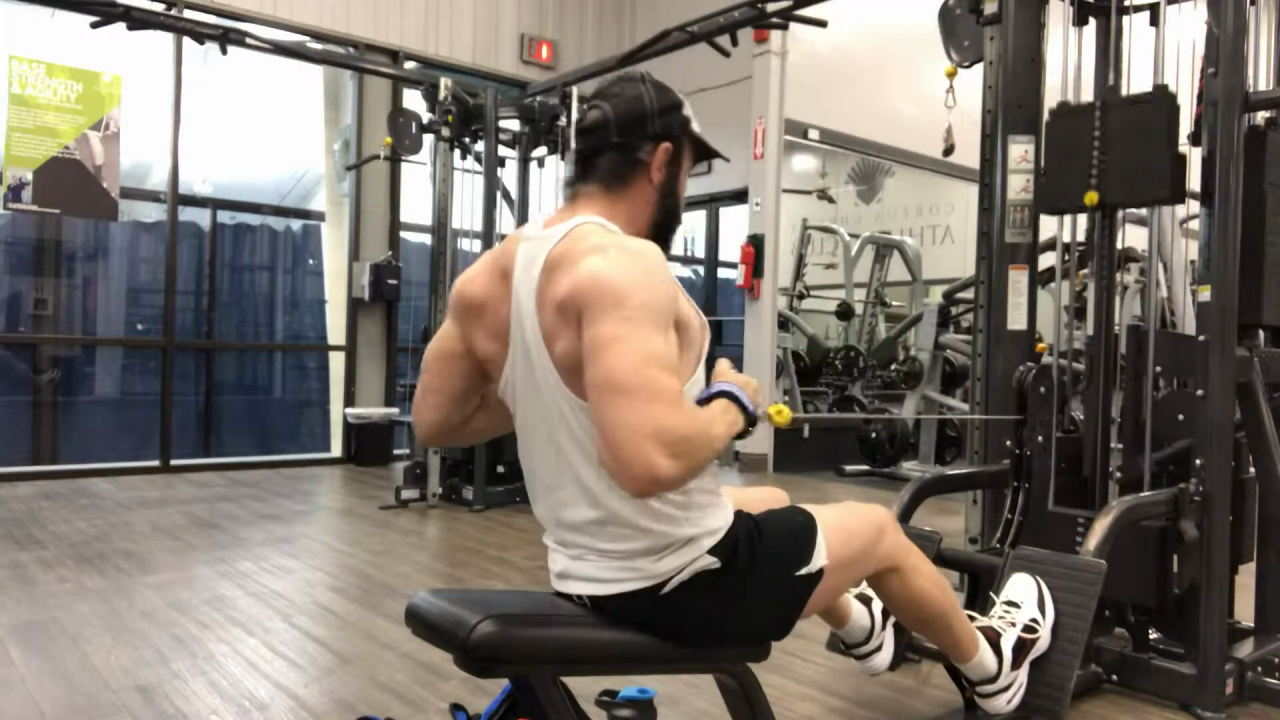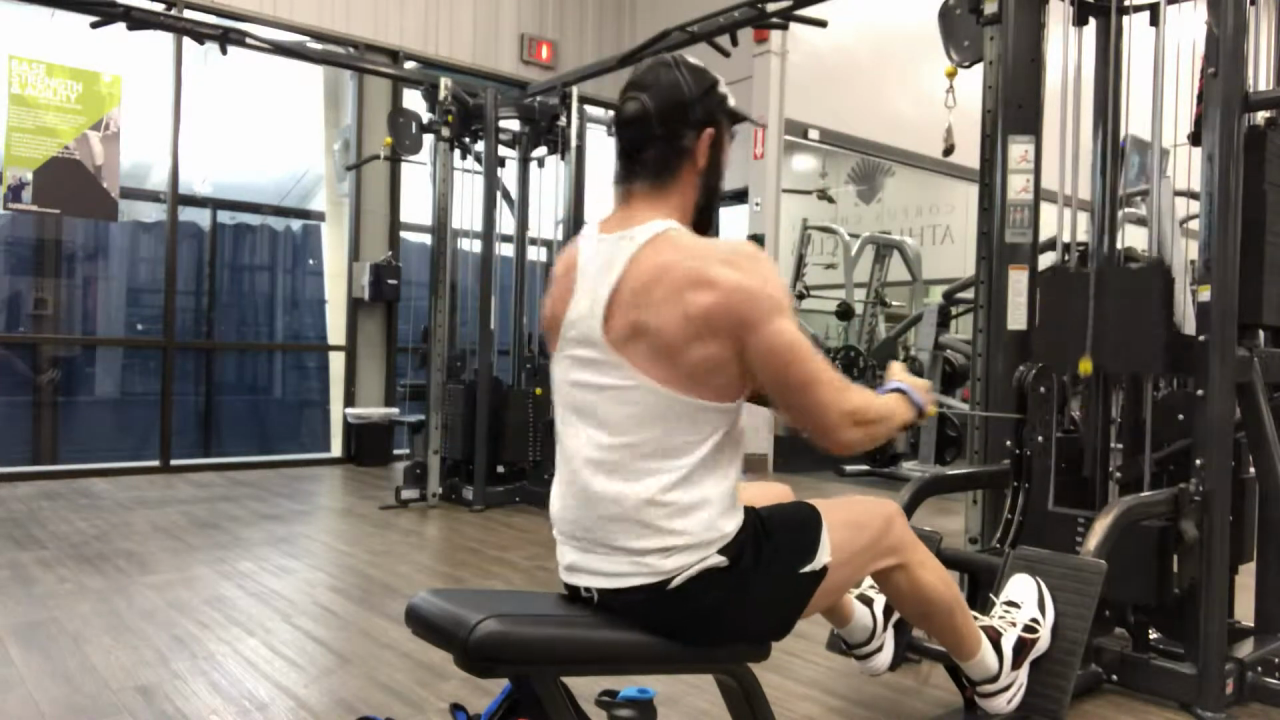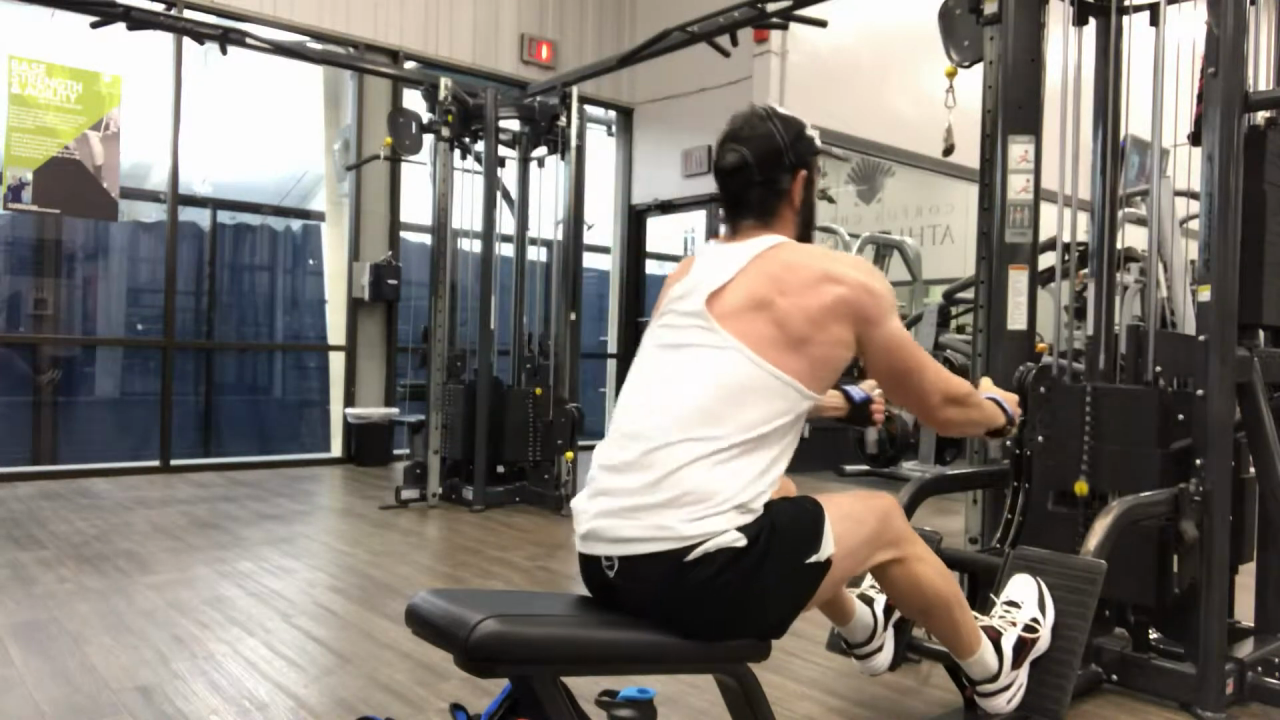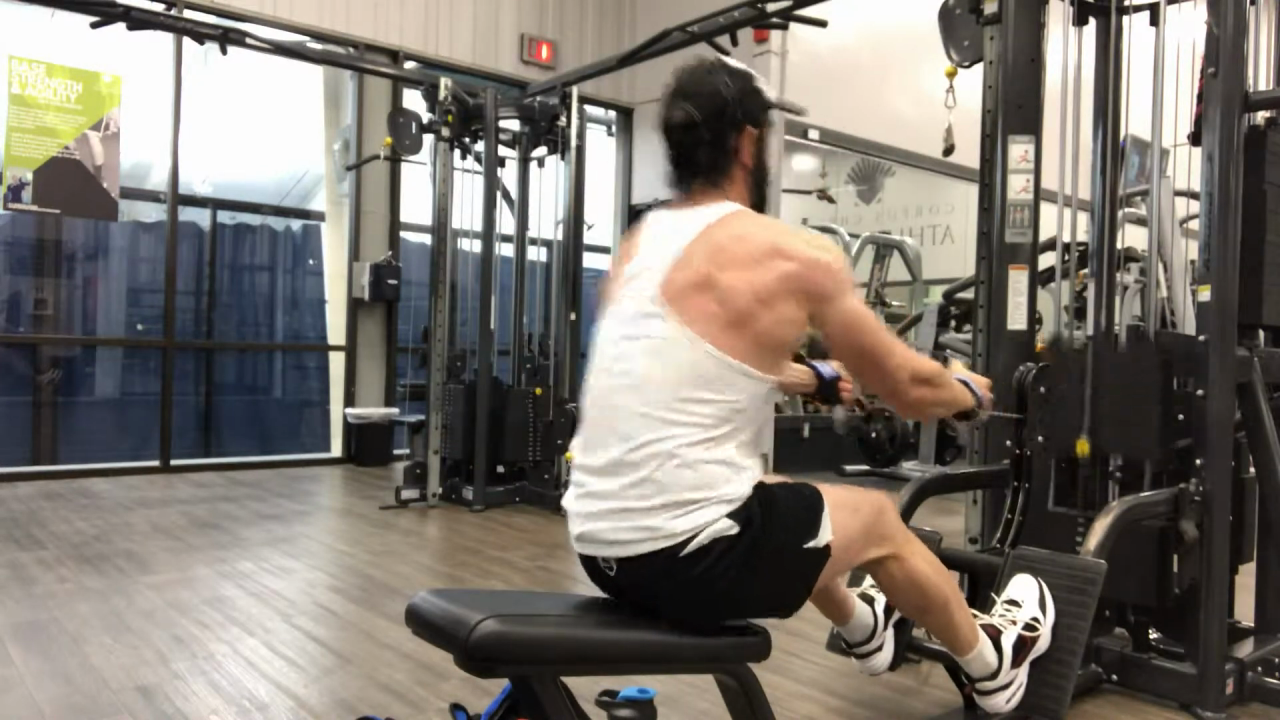
dt=0.5s
person 1, frame 1
left shoulder: (487, 276)
right shoulder: (619, 265)
left elbow: (435, 422)
right elbow: (652, 461)
right wrist: (733, 405)
left hip: (585, 578)
right hip: (680, 583)
left knee: (769, 503)
right knee: (876, 528)
left ankle: (864, 629)
right ankle: (991, 667)
person 1, frame 2
left shoulder: (571, 264)
right shoulder: (724, 274)
right elbow: (845, 427)
right wrist: (906, 398)
left hip: (589, 574)
right hip: (682, 585)
left knee: (773, 498)
right knee: (882, 524)
left ankle: (865, 629)
person 1, frame 3
left shoulder: (687, 274)
right shoulder: (842, 281)
right elbow: (938, 405)
left wrist: (846, 401)
right wrist: (998, 409)
left hip: (601, 553)
right hip: (693, 568)
right knee: (882, 519)
left ankle: (867, 630)
right ankle: (993, 670)
person 1, frame 4
left shoulder: (638, 243)
right shoulder: (789, 254)
right elbow: (908, 387)
left wrist: (814, 377)
right wrist: (969, 391)
left hip: (600, 546)
right hip: (687, 557)
left knee: (775, 500)
right knee: (876, 517)
left ankle: (864, 628)
right ankle: (993, 667)
